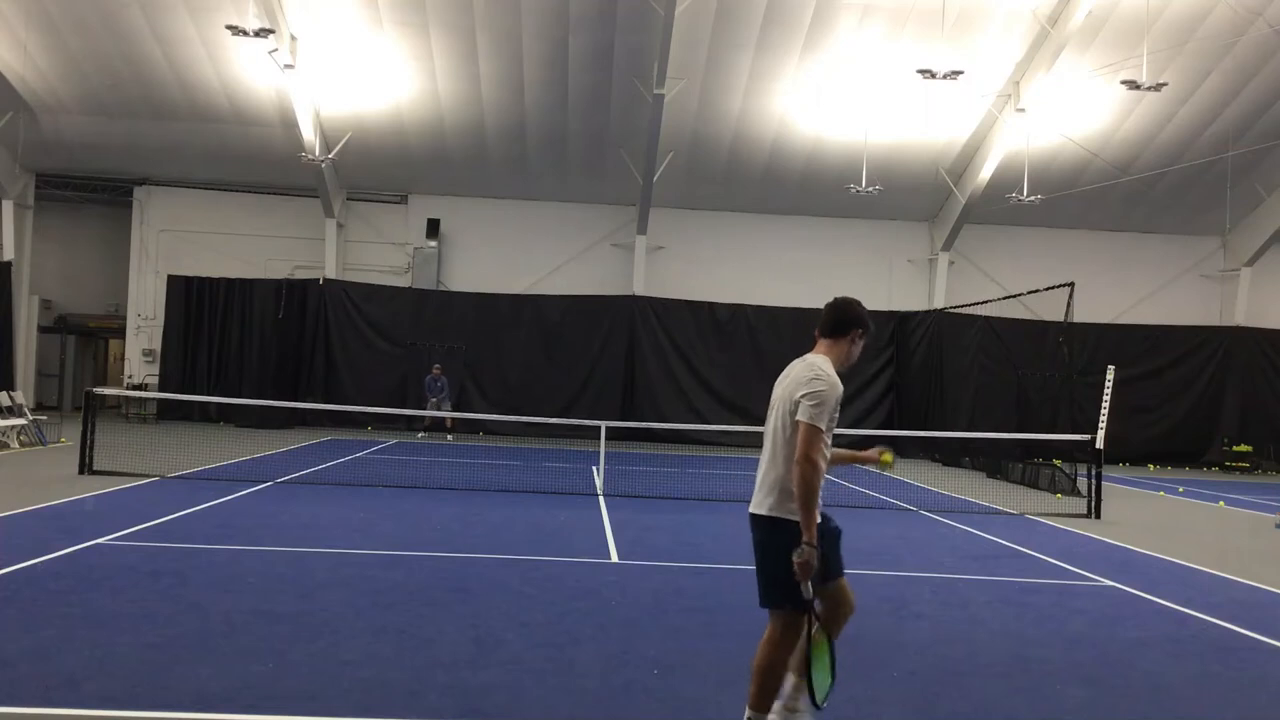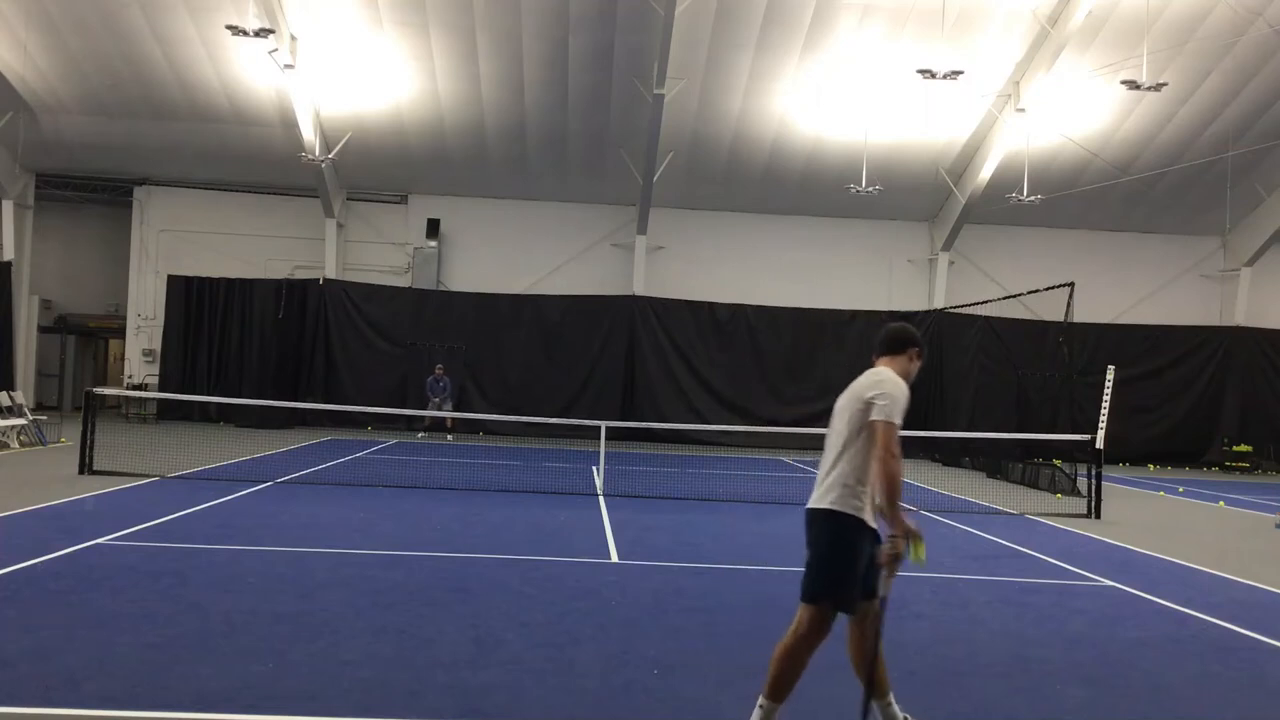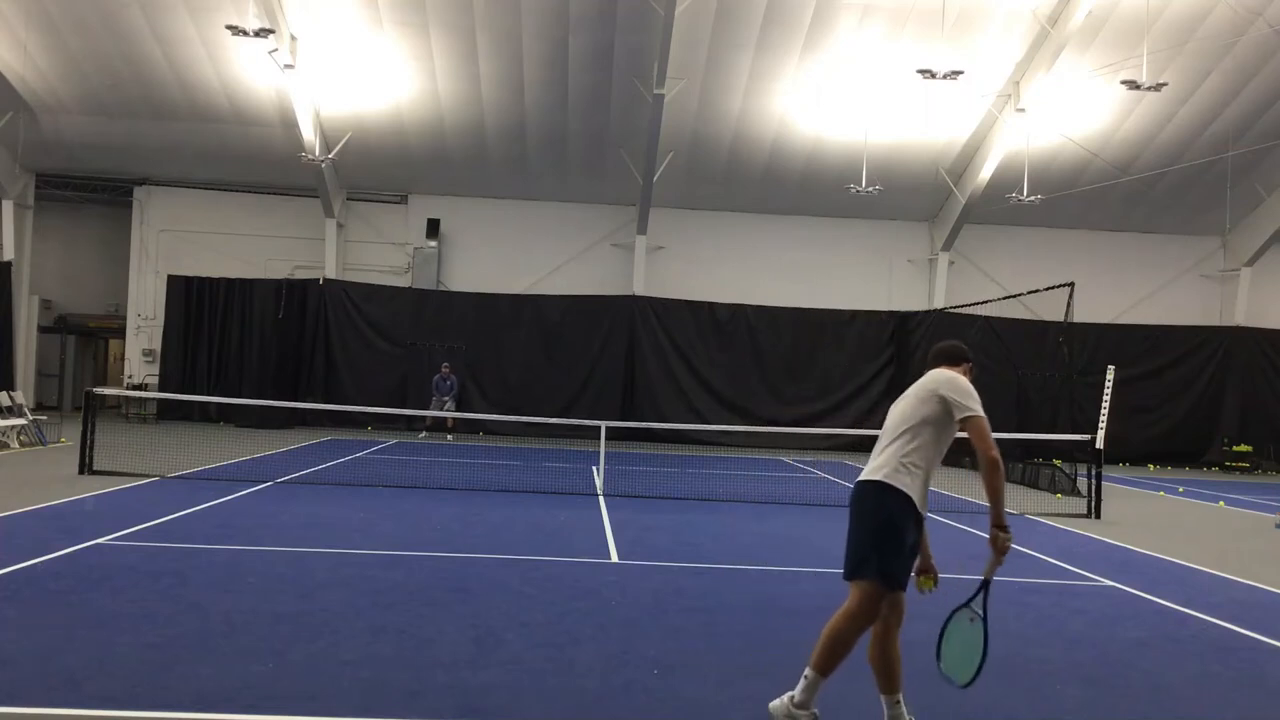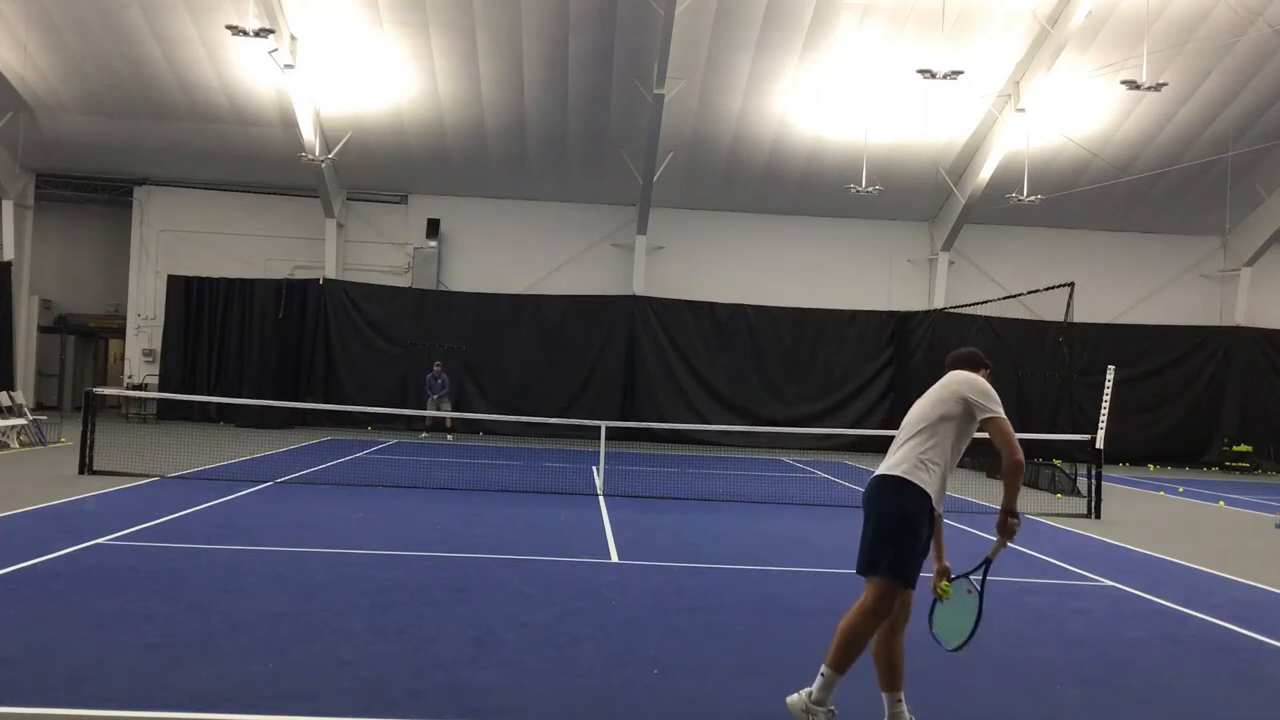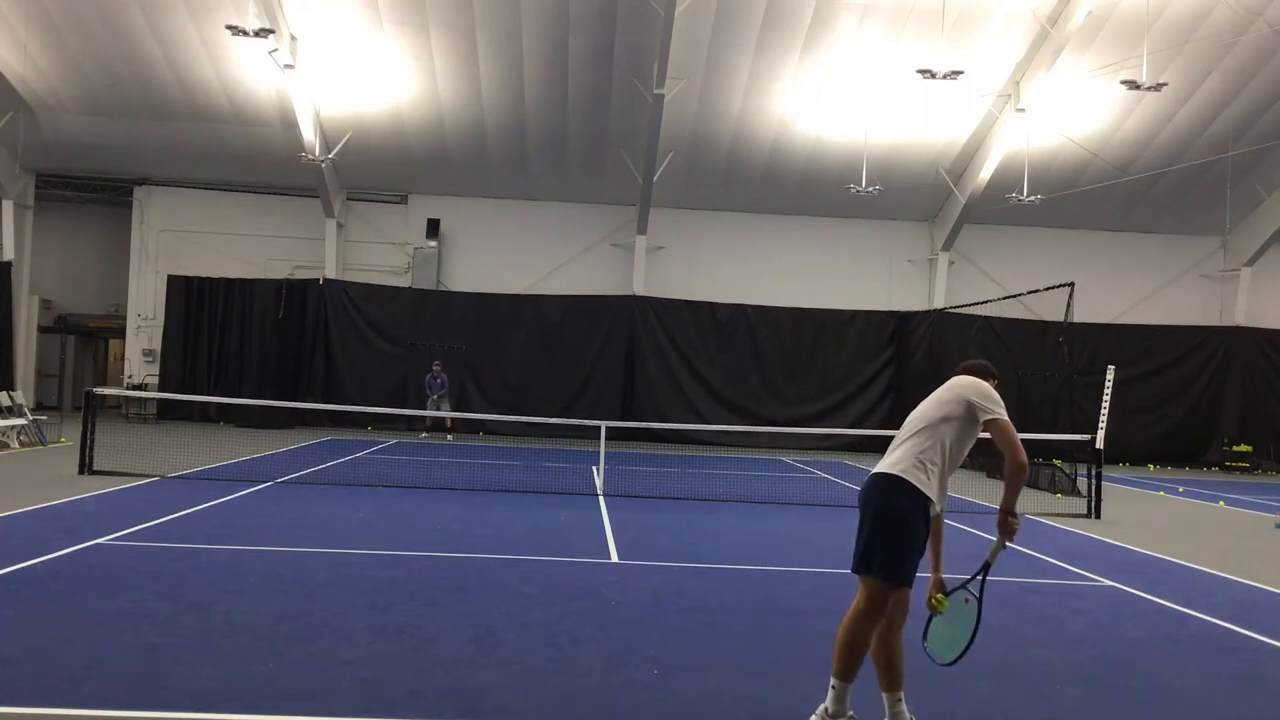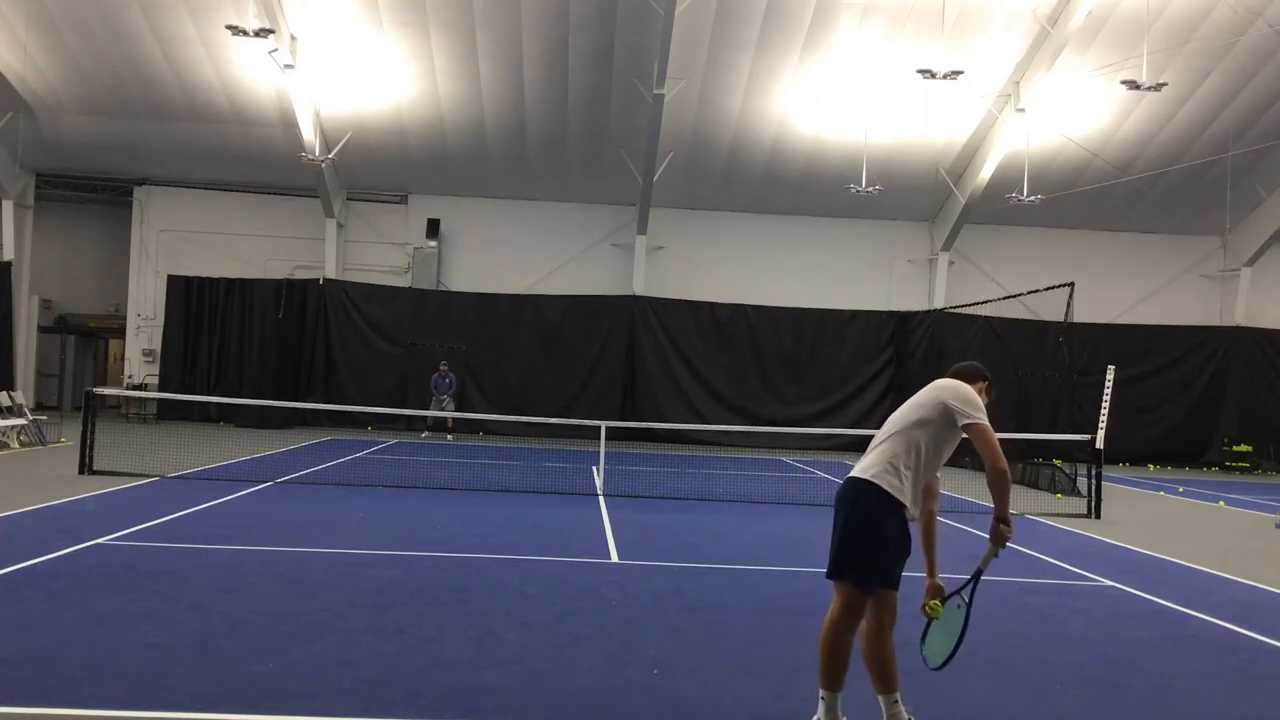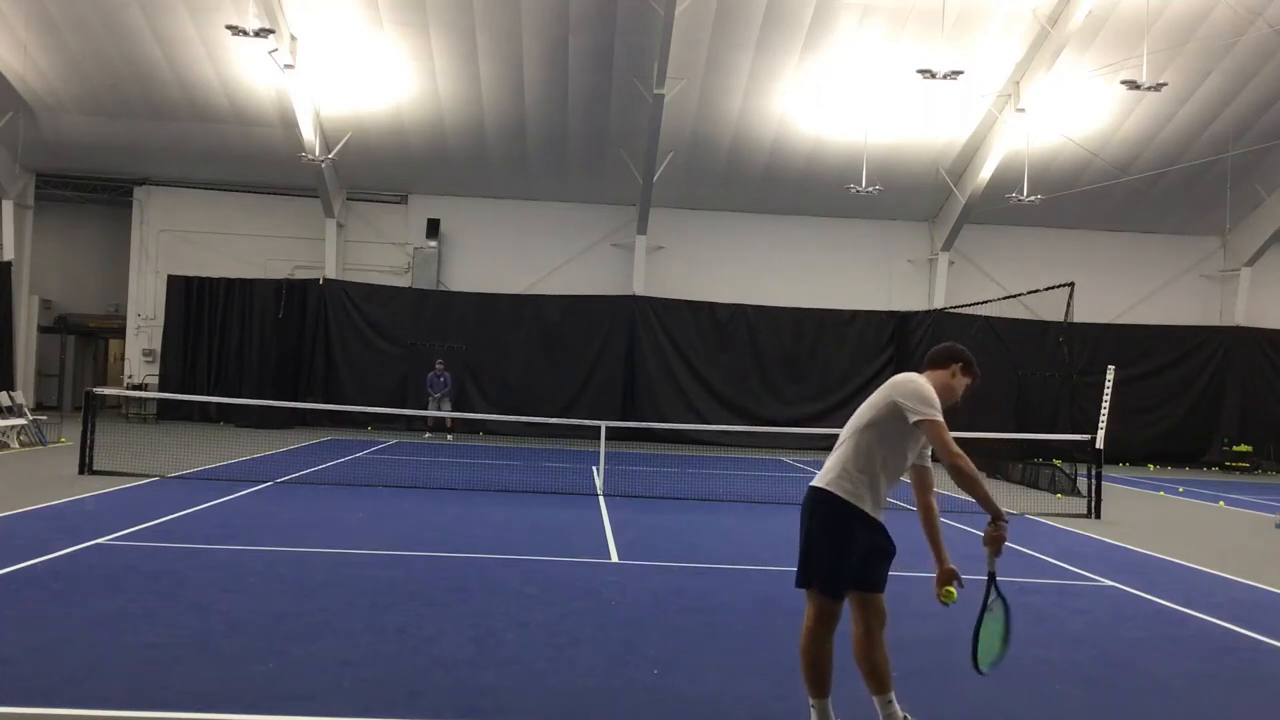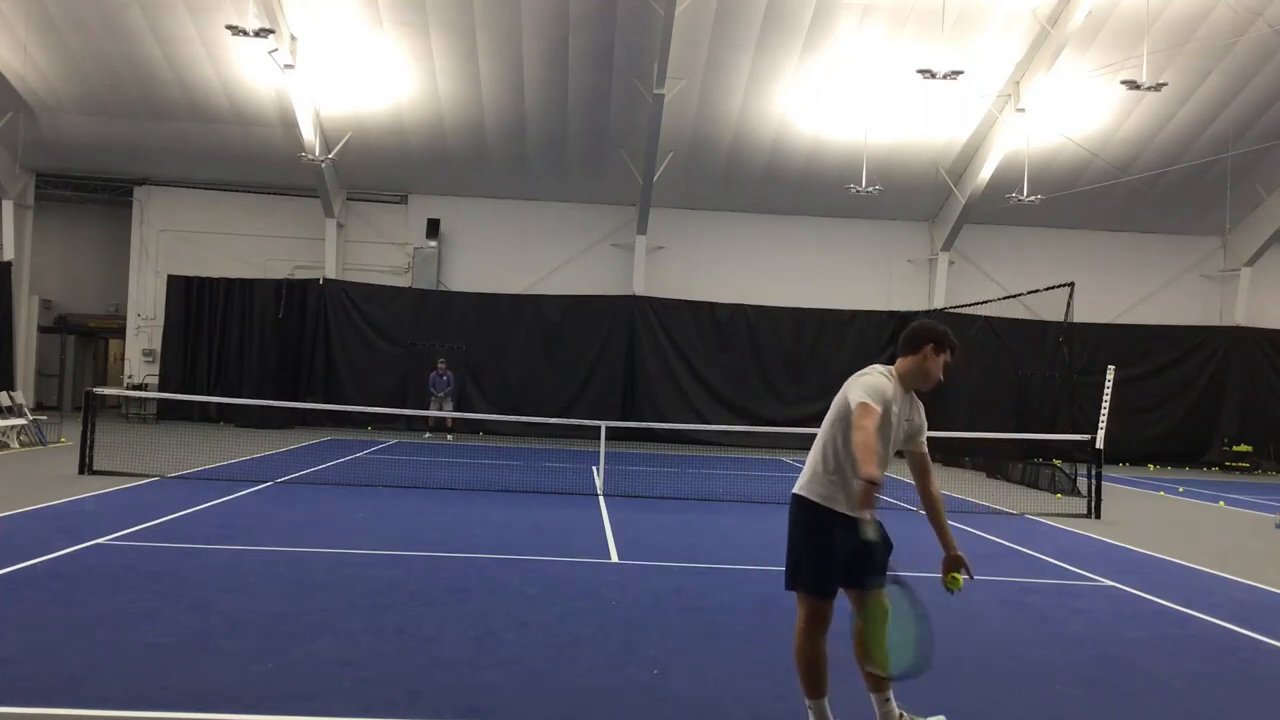
dt=0.4s
person 1, frame 1
left shoulder: (799, 369)
right shoulder: (824, 380)
right elbow: (805, 461)
left wrist: (859, 457)
right wrist: (809, 540)
left hip: (787, 514)
right hip: (785, 519)
left knee: (840, 604)
right knee: (787, 627)
person 1, frame 2
left shoulder: (860, 386)
right shoulder: (892, 386)
right elbow: (887, 457)
left wrist: (893, 520)
right wrist: (896, 530)
left hip: (840, 514)
right hip: (840, 518)
left knee: (867, 620)
right knee: (813, 624)
person 1, frame 3
left shoulder: (919, 392)
right shoulder: (955, 384)
right elbow: (989, 456)
left wrist: (923, 553)
right wrist: (998, 525)
left hip: (886, 498)
right hip: (886, 497)
left knee: (890, 613)
right knee: (865, 604)
person 1, frame 4
left shoulder: (940, 397)
right shoulder: (974, 384)
left elbow: (930, 487)
right elbow: (1014, 457)
left wrist: (940, 560)
right wrist: (1008, 511)
left hip: (898, 494)
right hip: (900, 494)
left knee: (897, 612)
right knee: (878, 601)
person 1, frame 5
left shoulder: (946, 405)
right shoulder: (976, 387)
left elbow: (935, 498)
right elbow: (1017, 460)
left wrist: (936, 572)
right wrist: (1007, 511)
left hip: (902, 496)
right hip: (898, 492)
left knee: (894, 612)
right knee: (872, 601)
person 1, frame 6
left shoulder: (939, 414)
right shoulder: (960, 391)
left elbow: (928, 508)
right elbow: (998, 466)
left wrist: (932, 576)
right wrist: (1000, 518)
left hip: (887, 506)
right hip: (871, 497)
left knee: (882, 615)
right knee: (849, 608)
person 1, frame 7
left shoulder: (919, 423)
right shoulder: (913, 386)
left elbow: (925, 499)
right elbow: (953, 460)
left wrist: (942, 562)
right wrist: (996, 516)
left hip: (863, 515)
right hip: (833, 505)
left knee: (872, 617)
right knee: (822, 616)
person 1, frame 8
left shoulder: (913, 409)
right shoulder: (874, 381)
left elbow: (926, 481)
right elbow: (863, 428)
left wrist: (949, 548)
right wrist: (869, 475)
left hip: (858, 514)
right hip: (818, 507)
left knee: (873, 613)
right knee: (815, 617)
